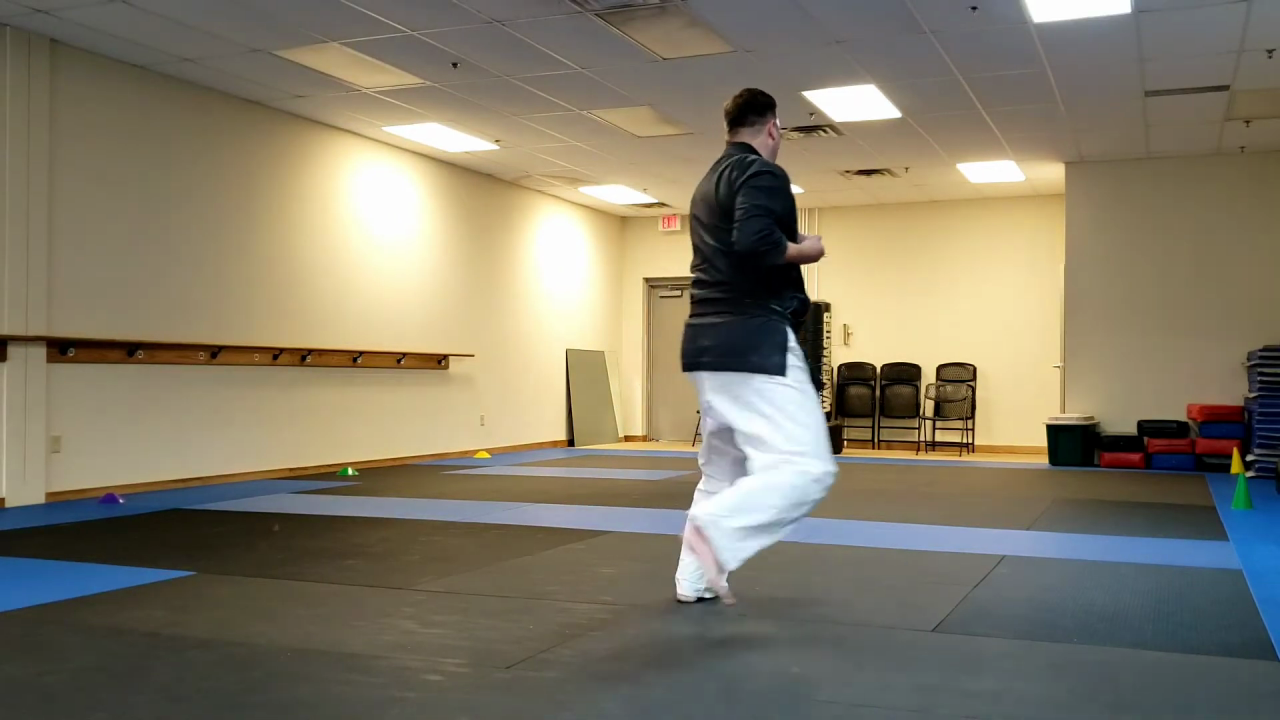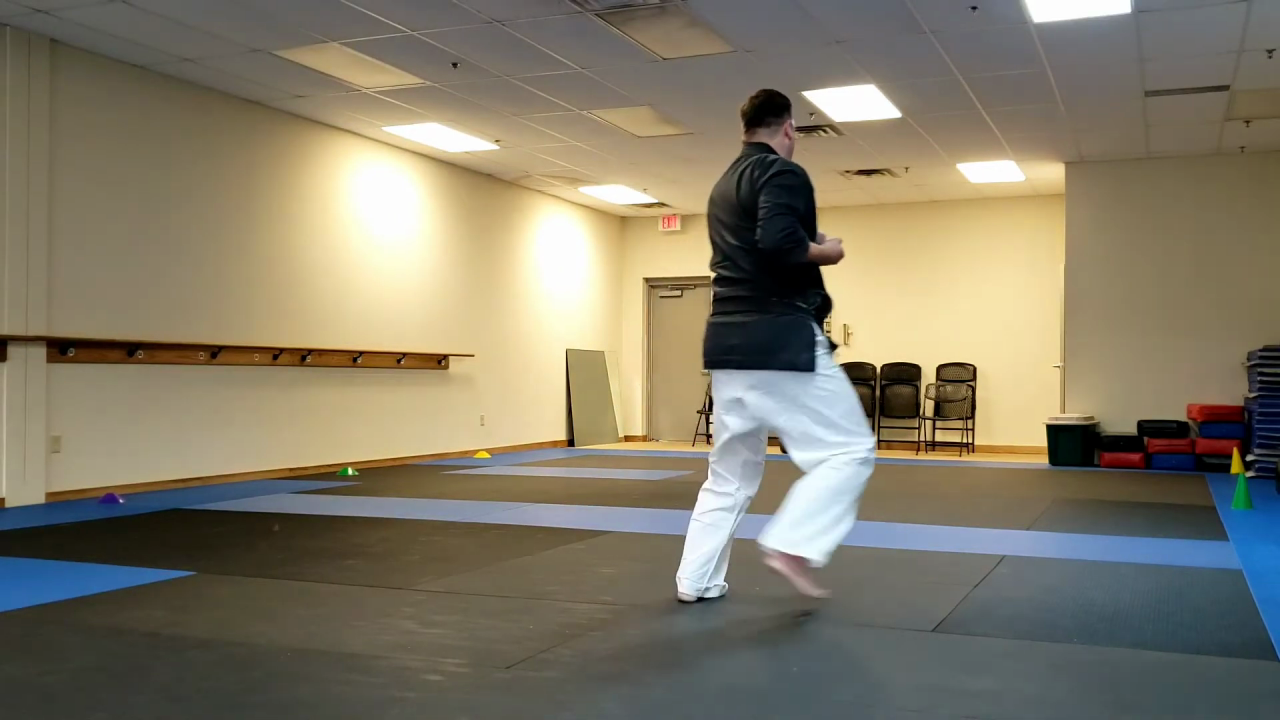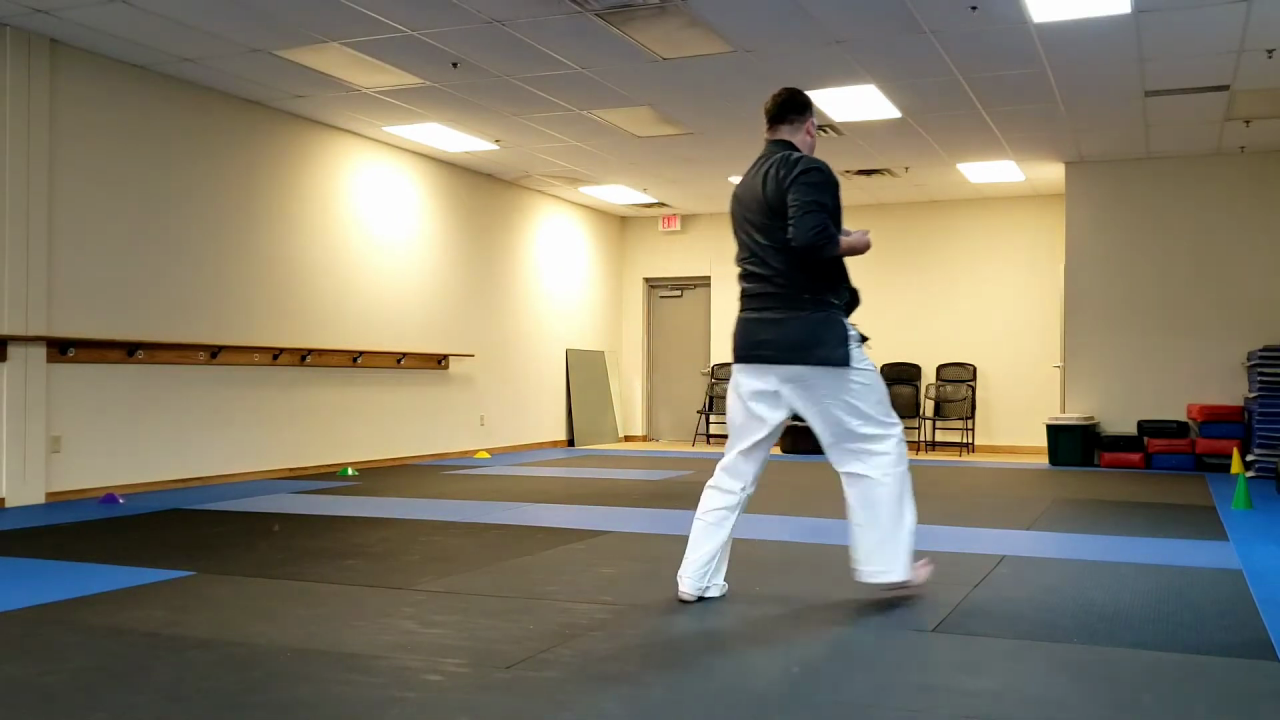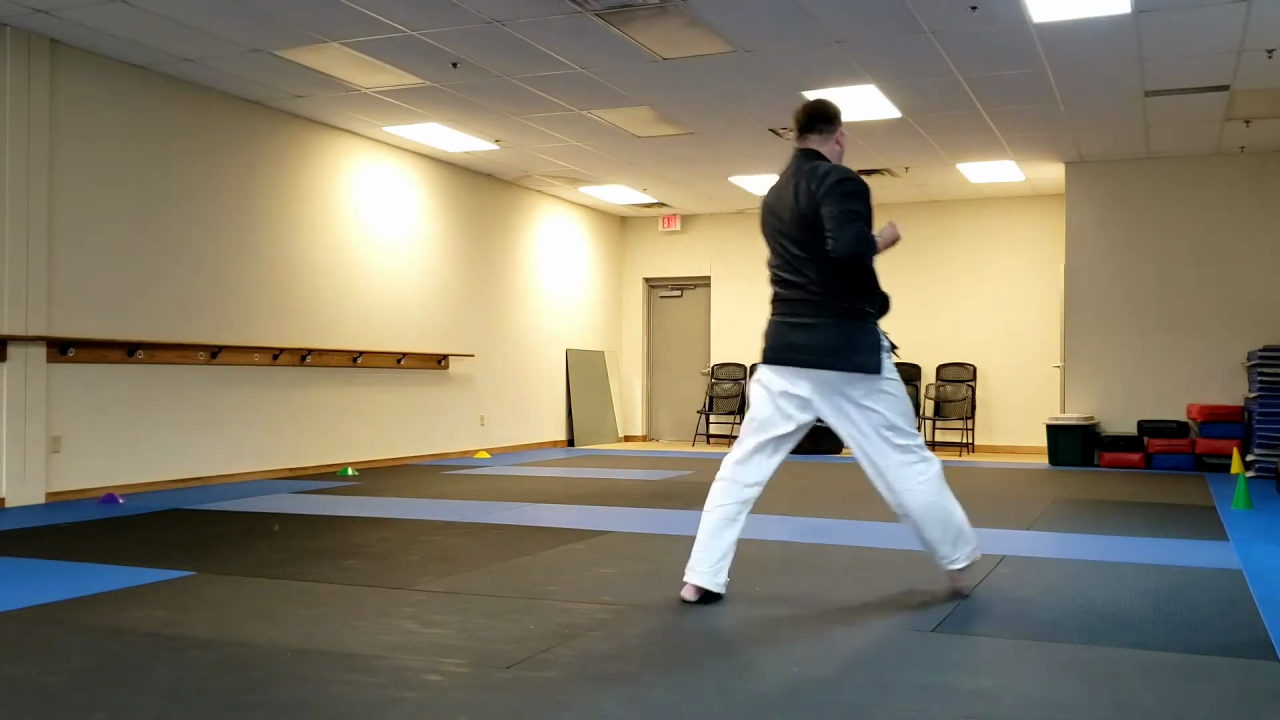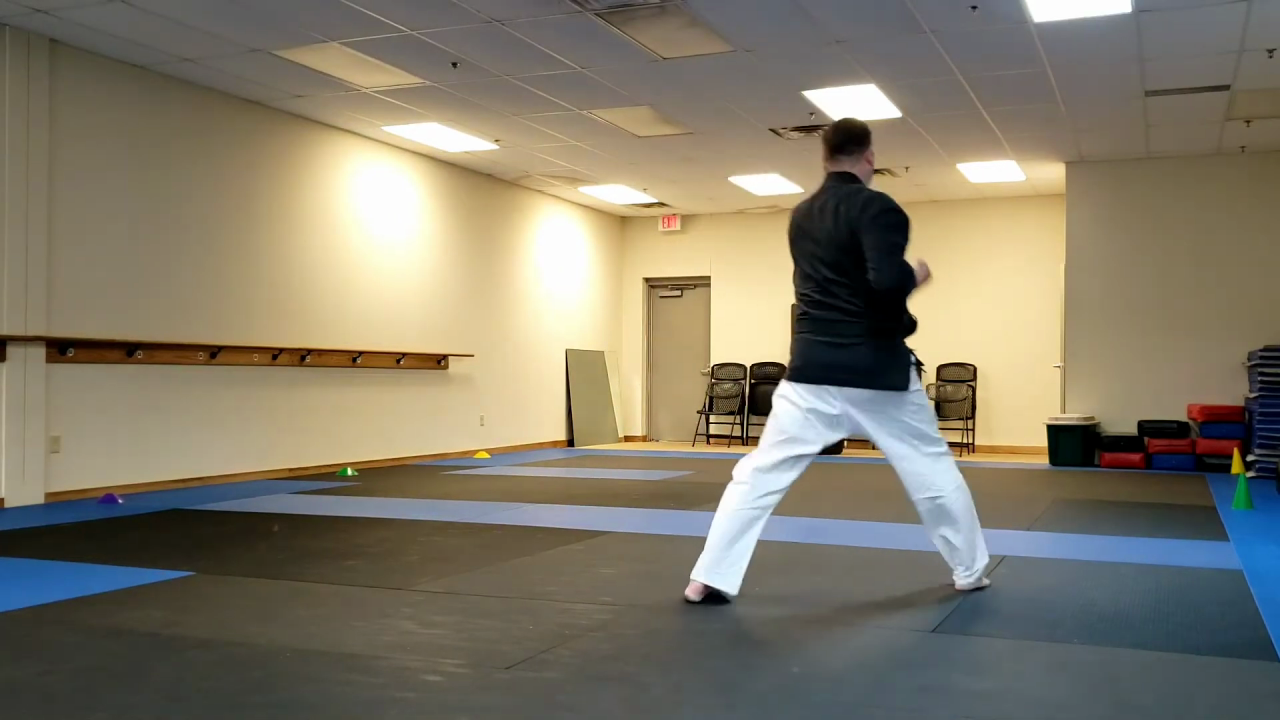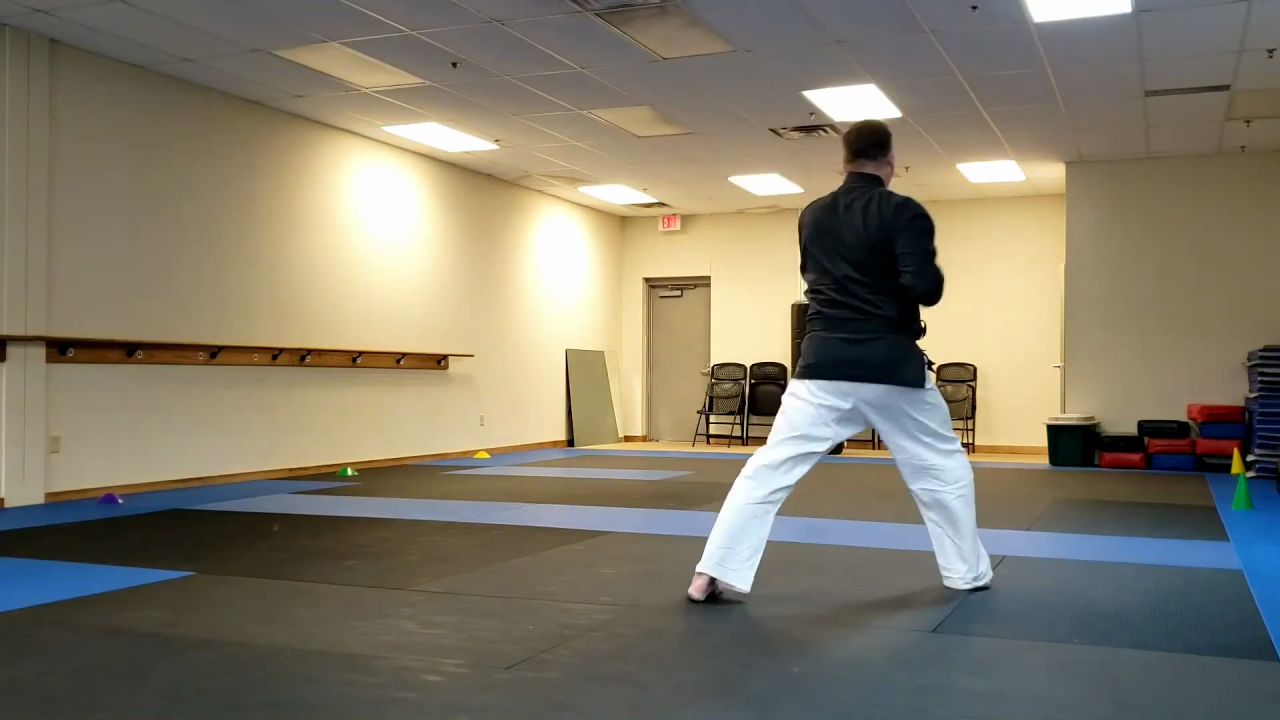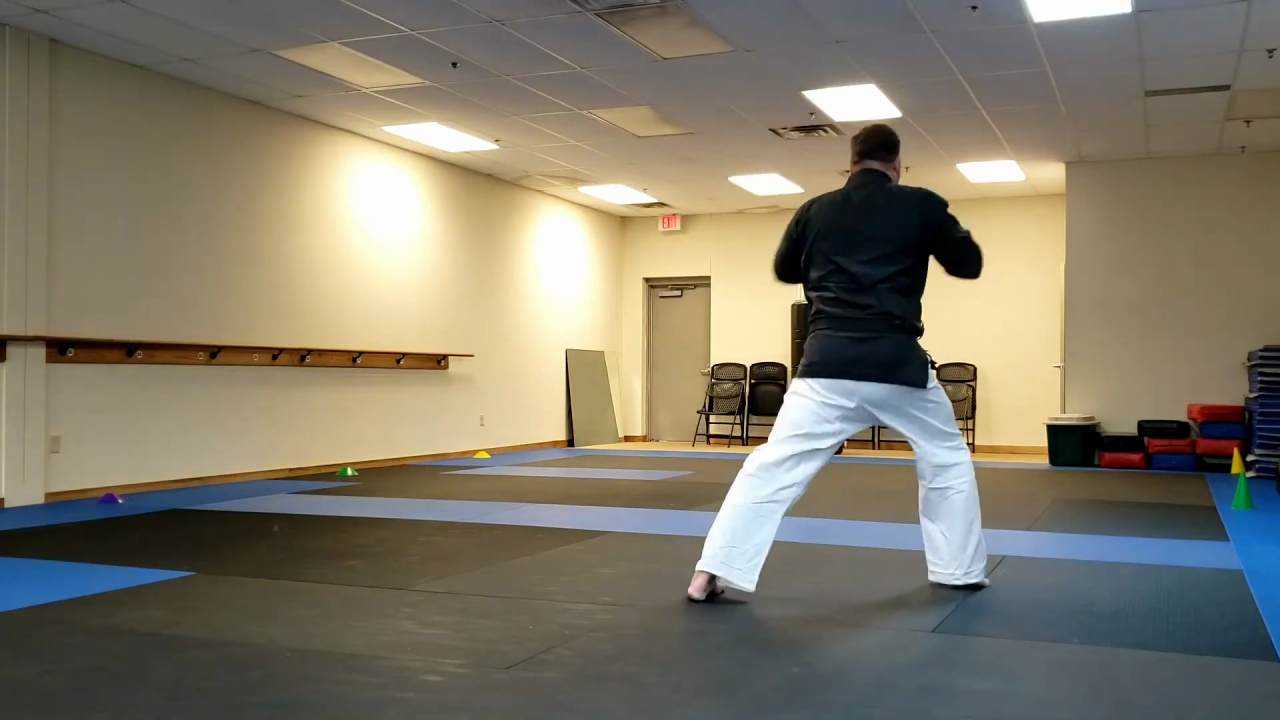
dt=0.1s
person 1, frame 1
left shoulder: (709, 186)
right shoulder: (762, 173)
right elbow: (752, 243)
left wrist: (788, 242)
right wrist: (804, 250)
left hip: (707, 345)
right hip: (758, 339)
left knee: (723, 471)
right knee: (807, 466)
left ankle: (695, 579)
right ankle: (720, 532)
person 1, frame 2
left shoulder: (725, 185)
right shoulder: (782, 173)
right elbow: (778, 242)
left wrist: (806, 244)
right wrist: (824, 251)
left hip: (726, 341)
right hip: (782, 338)
left knee: (731, 470)
right knee: (847, 451)
left ankle: (698, 579)
right ankle: (790, 544)
person 1, frame 3
left shoulder: (746, 185)
right shoulder: (808, 170)
right elbow: (809, 239)
left wrist: (832, 239)
right wrist: (852, 243)
left hip: (756, 338)
right hip: (814, 334)
left knee: (739, 463)
right knee: (879, 446)
left ankle: (697, 578)
right ankle: (888, 567)
person 1, frame 4
left shoulder: (775, 195)
right shoulder: (839, 181)
right elbow: (845, 251)
left wrist: (866, 241)
right wrist: (881, 240)
left hip: (785, 347)
right hip: (845, 345)
left knee: (745, 463)
right knee: (904, 456)
left ankle: (702, 576)
right ankle: (958, 558)
person 1, frame 5
left shoulder: (802, 216)
right shoulder: (878, 208)
right elbow: (886, 282)
right wrist: (914, 277)
left hip: (811, 365)
right hip: (876, 364)
left knee: (759, 472)
right knee: (930, 465)
left ankle: (709, 577)
right ankle: (970, 570)
person 1, frame 6
left shoulder: (816, 215)
right shoulder: (904, 211)
right elbow: (924, 289)
right wrist: (923, 277)
left hip: (824, 361)
right hip: (892, 361)
left knee: (769, 468)
right knee: (943, 466)
left ankle: (713, 571)
right ankle: (968, 571)
person 1, frame 7
left shoulder: (815, 211)
right shoulder: (919, 205)
left elbow: (786, 271)
right elbow: (969, 265)
right wrist: (941, 236)
left hip: (827, 360)
right hip: (894, 360)
left knee: (771, 466)
right knee: (948, 459)
left ankle: (713, 569)
right ankle: (960, 570)
